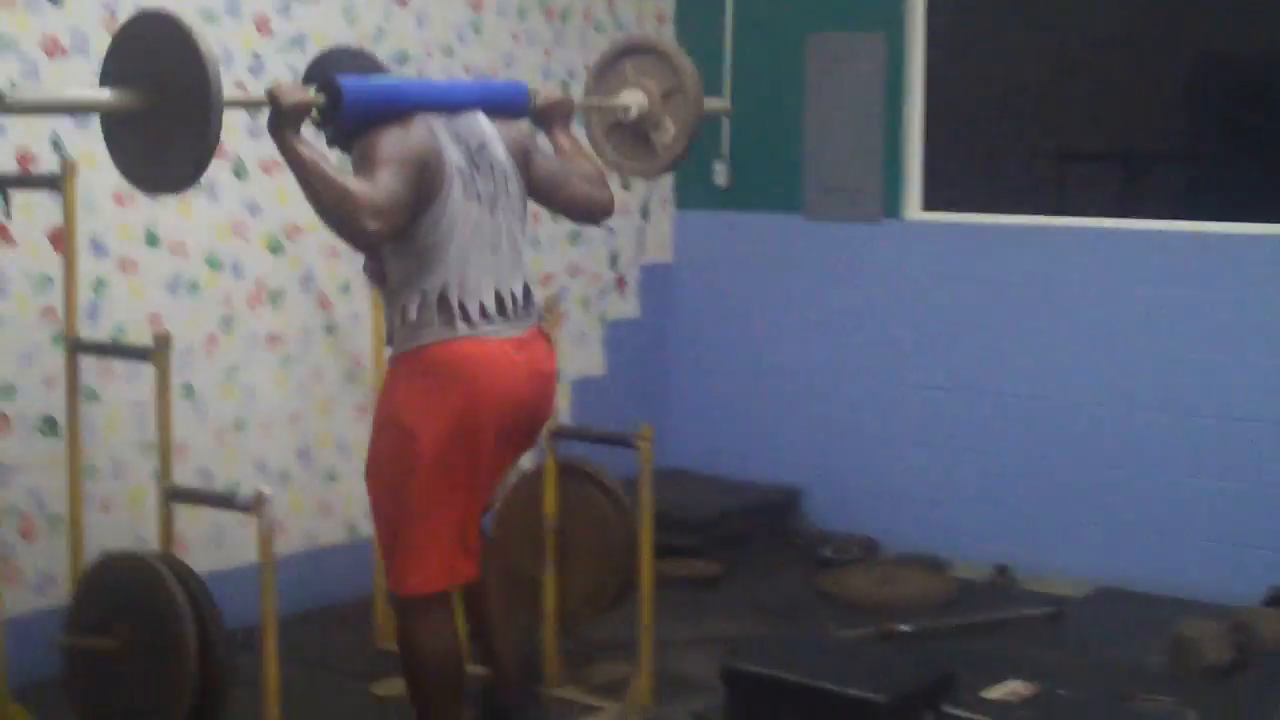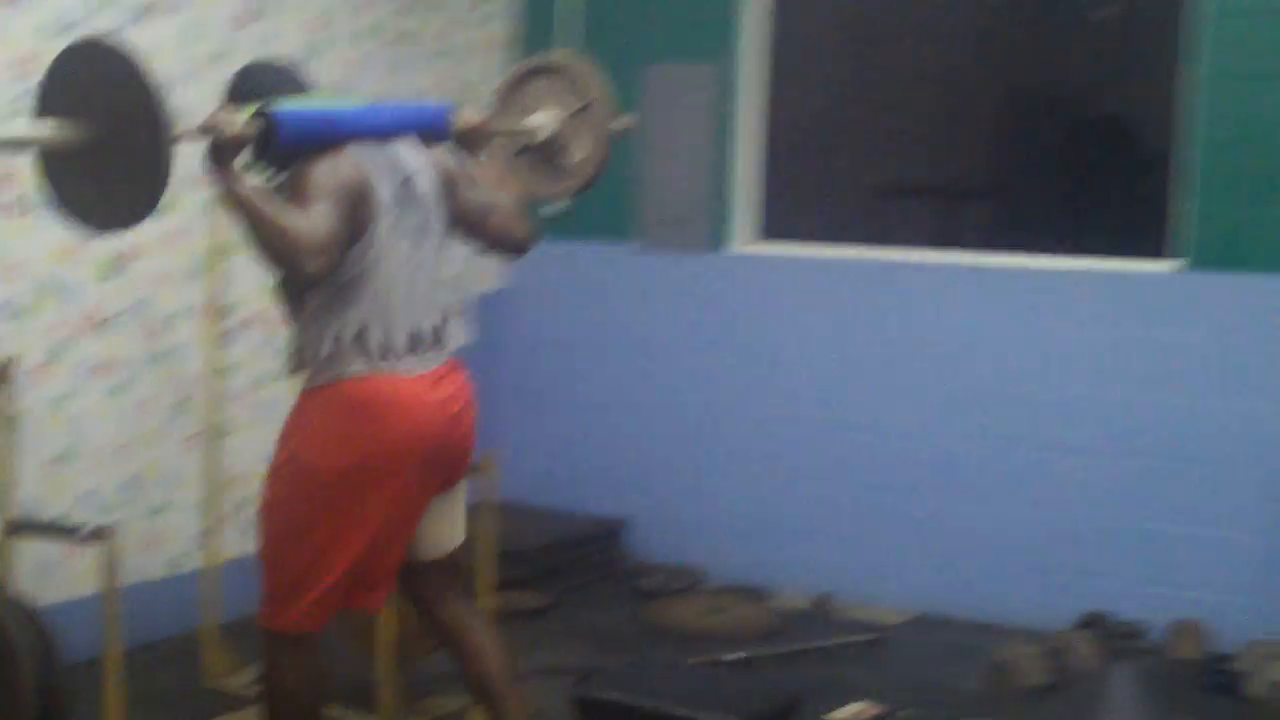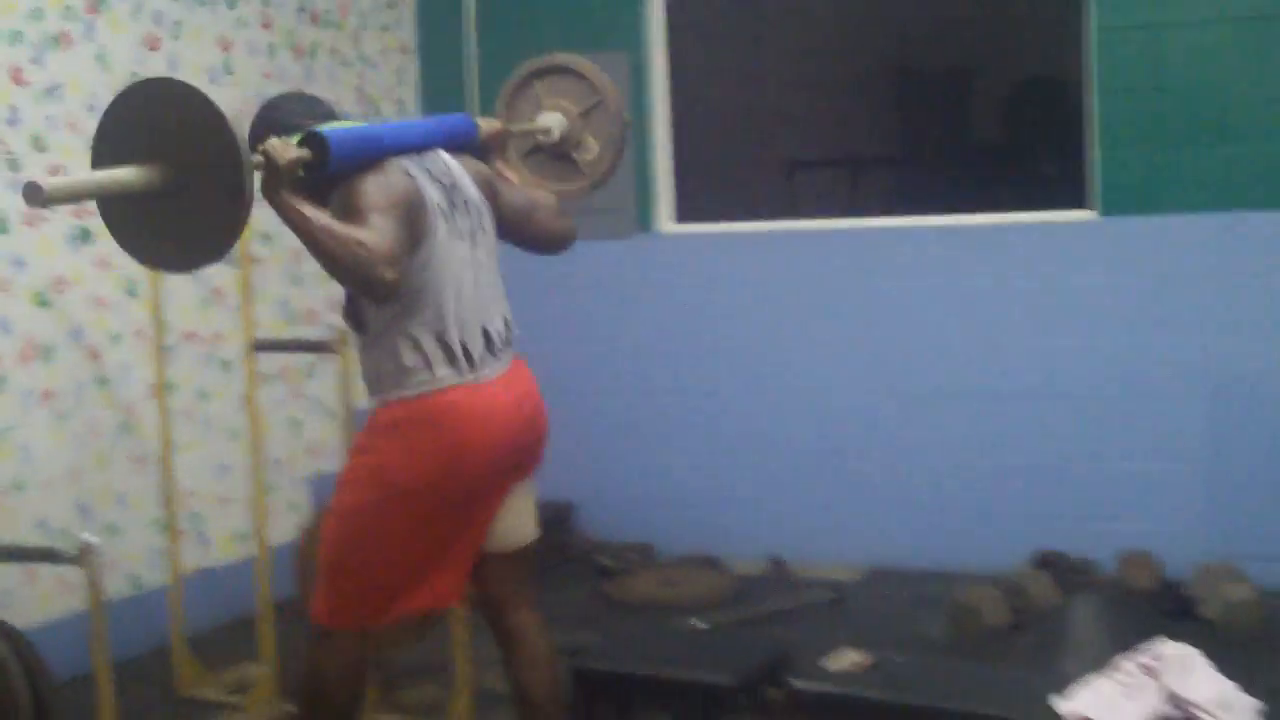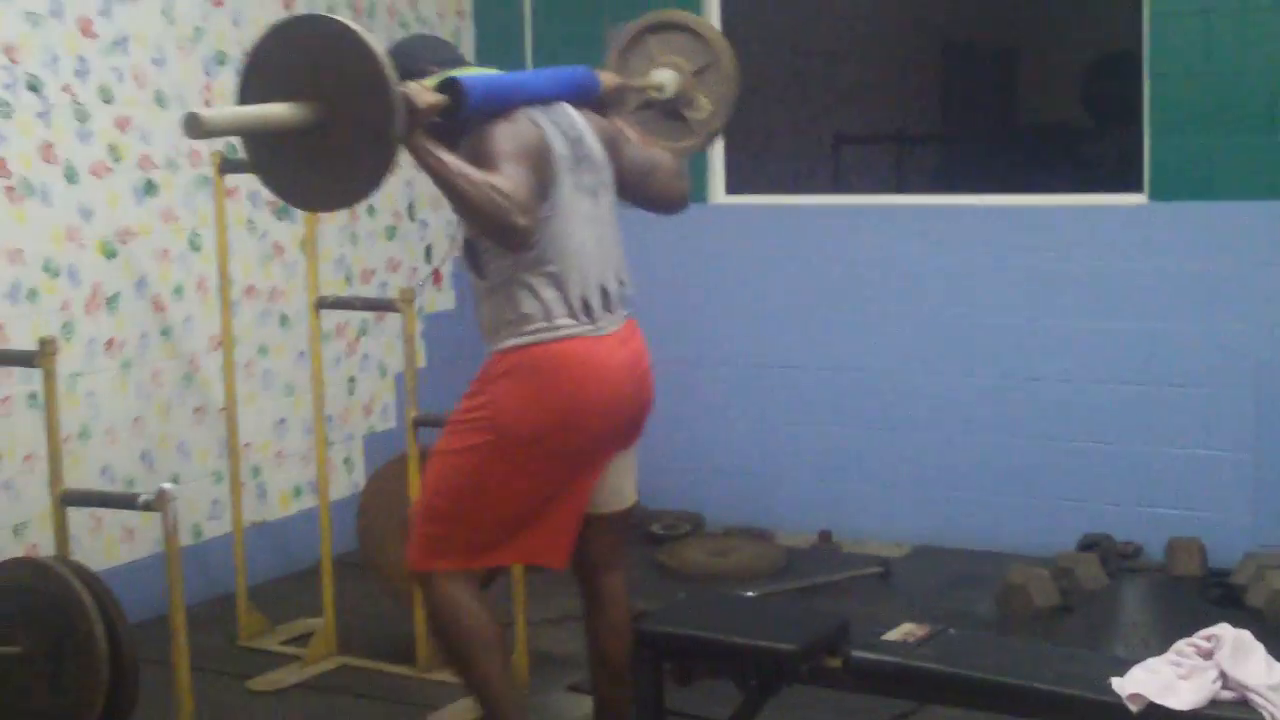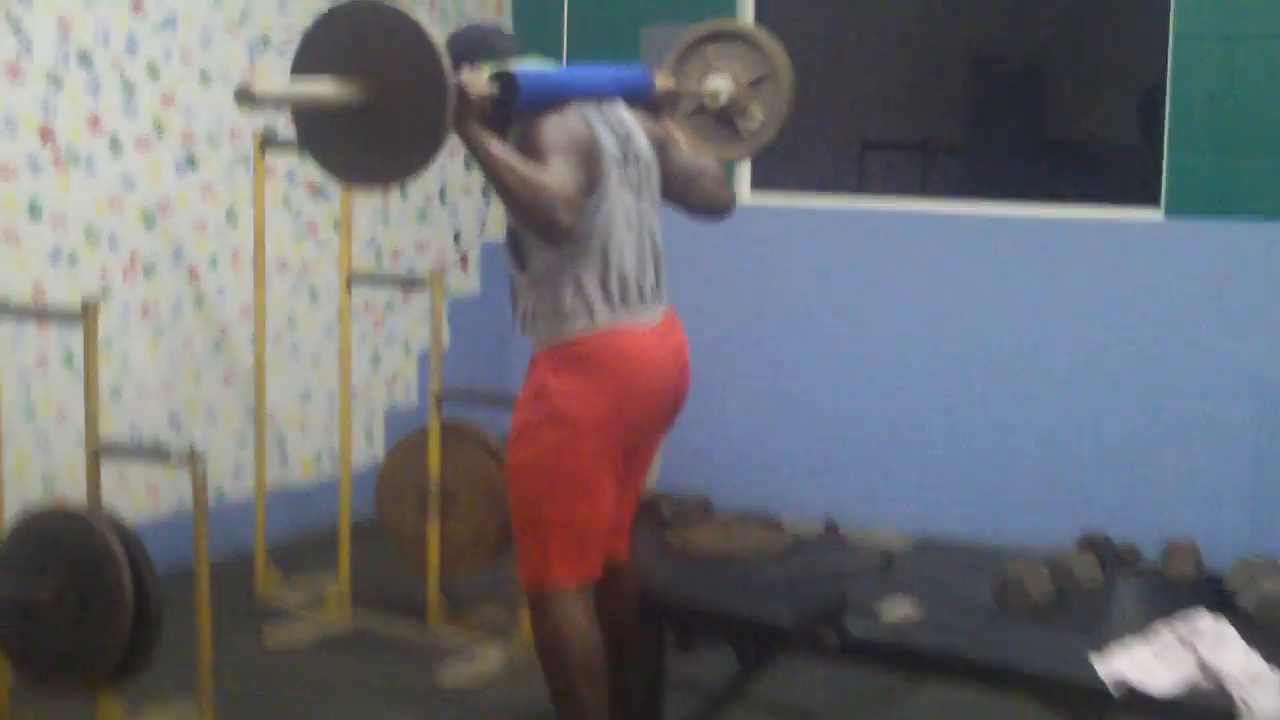
dt=0.3s
person 1, frame 1
left shoulder: (392, 141)
right shoulder: (500, 130)
left elbow: (369, 221)
right elbow: (596, 200)
left wrist: (289, 138)
right wrist: (559, 128)
left hip: (449, 371)
right hip: (528, 361)
left knee: (419, 585)
right knee: (459, 542)
person 1, frame 2
left shoulder: (324, 170)
right shoulder: (426, 159)
left elbow: (307, 257)
right elbow: (516, 231)
left wrist: (228, 172)
right wrist: (477, 153)
left hip: (360, 408)
right hip: (444, 397)
left knee: (291, 620)
right knee: (442, 591)
person 1, frame 3
left shoulder: (370, 186)
right shoulder: (454, 165)
left elbow: (379, 271)
right elbow: (556, 230)
left wrist: (286, 199)
right wrist: (498, 158)
left hip: (434, 420)
right hip: (513, 399)
left knee: (341, 617)
right knee: (513, 603)
person 1, frame 4
left shoulder: (498, 133)
right shoulder: (576, 120)
left elbow: (511, 221)
right elbow: (672, 189)
left wrist: (421, 142)
right wrist: (616, 114)
left hip: (550, 371)
right hip: (620, 359)
left knee: (441, 563)
right knee: (602, 566)
person 1, frame 5
left shoulder: (550, 130)
right shoulder: (628, 121)
left elbow: (557, 216)
right elbow: (717, 195)
left wrist: (473, 133)
right wrist: (668, 120)
left hip: (591, 363)
right hip: (657, 349)
left knee: (555, 581)
right knee: (610, 552)
